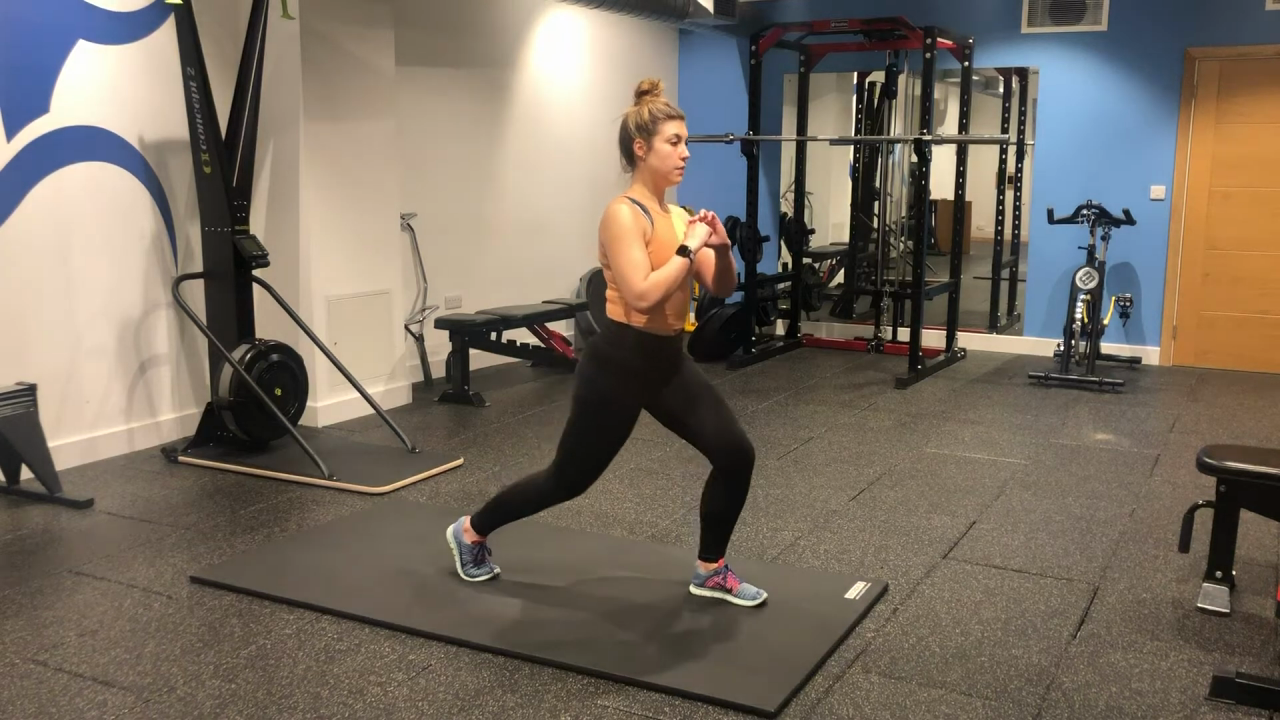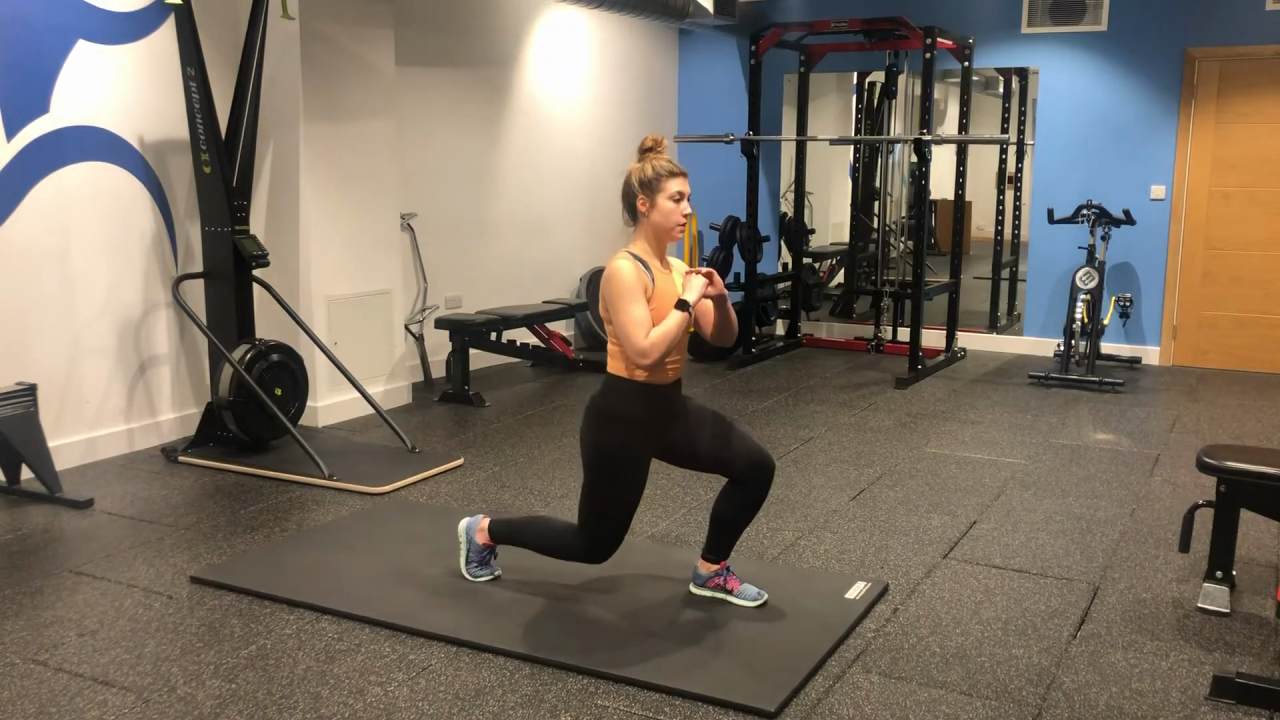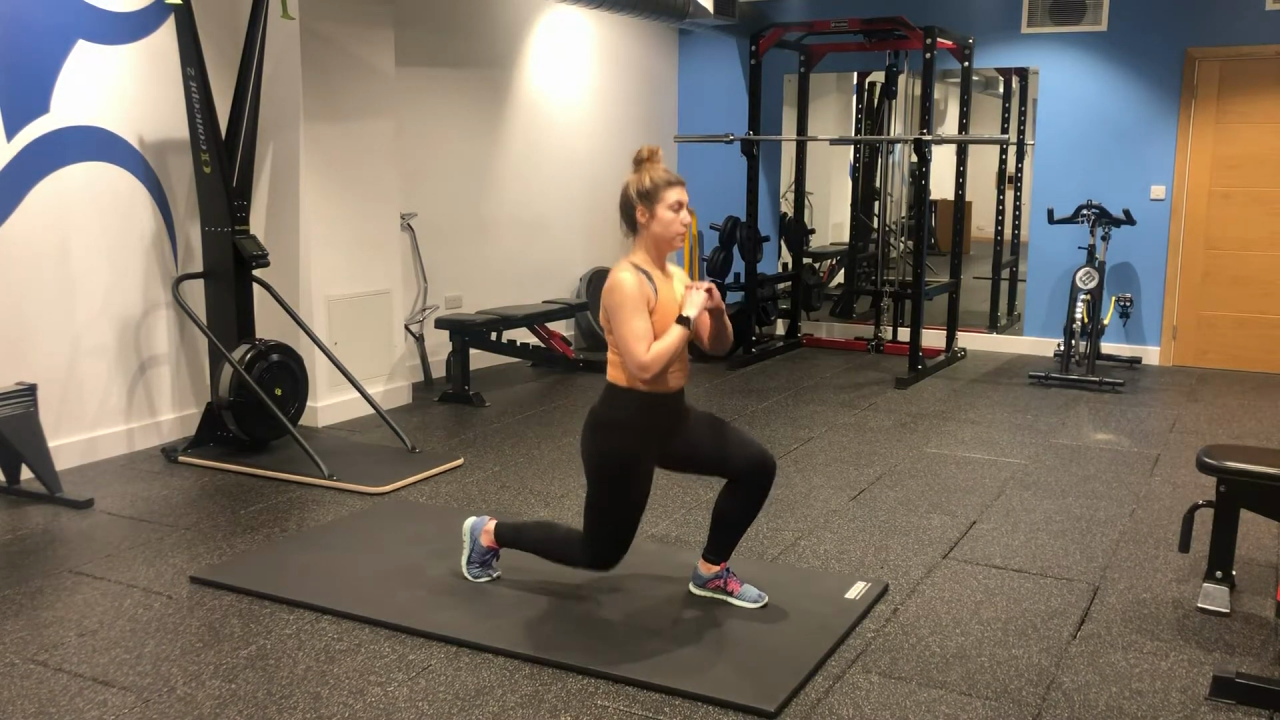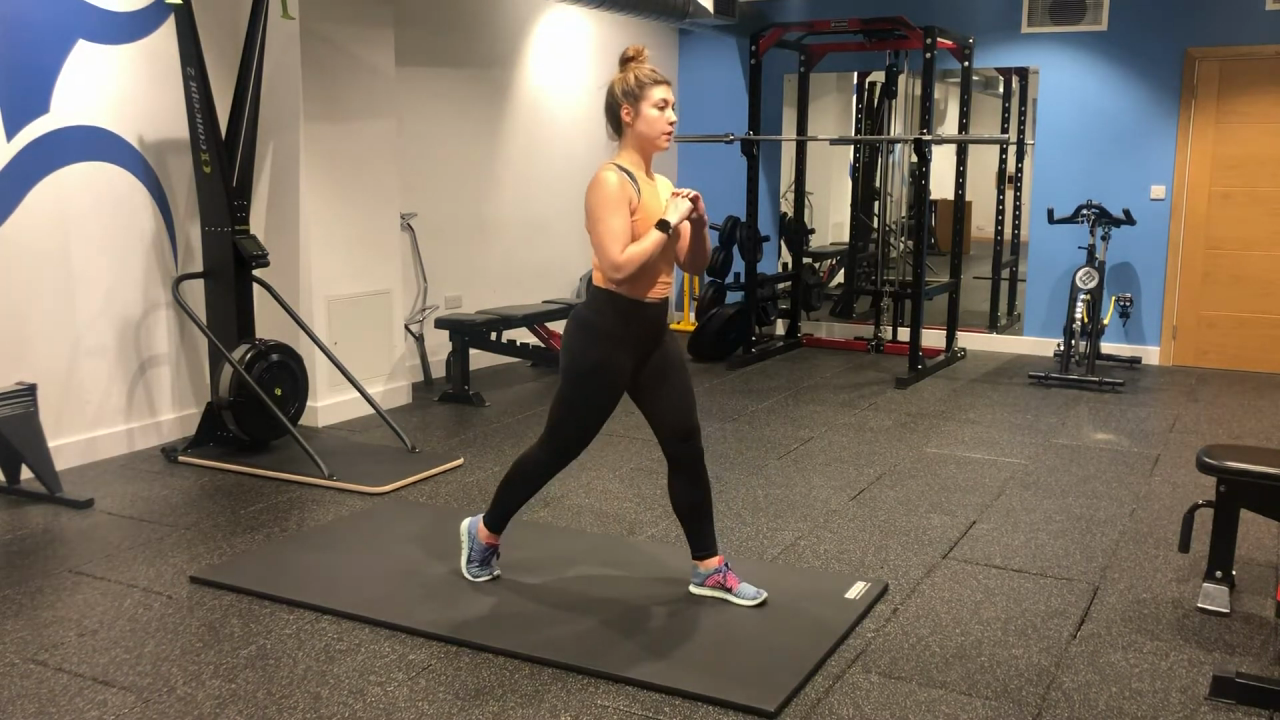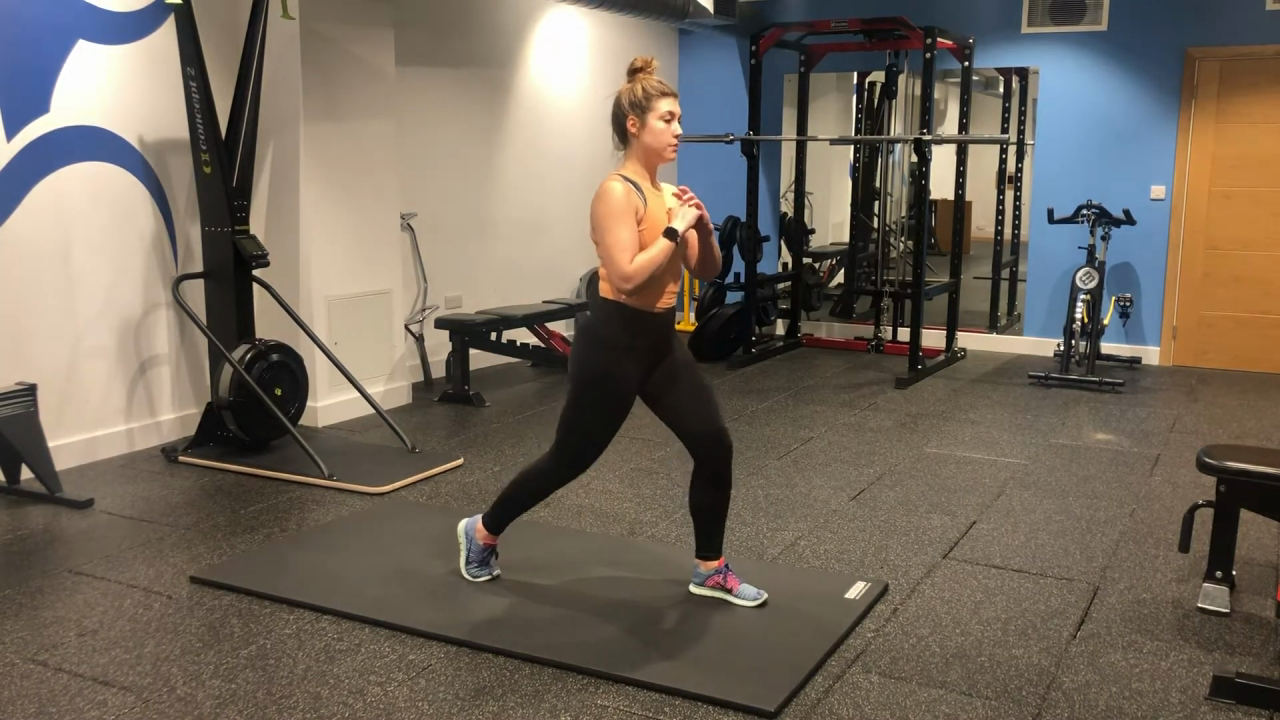
dt=1s
person 1, frame 1
left shoulder: (677, 216)
right shoulder: (623, 214)
left elbow: (723, 288)
right elbow: (643, 295)
left wrist: (720, 247)
right wrist: (689, 248)
left hip: (668, 361)
right hip: (618, 362)
left knee: (736, 454)
right knee: (569, 479)
left ankle: (710, 570)
right ankle: (471, 531)
person 1, frame 2
left shoulder: (675, 267)
right shoulder: (624, 271)
left elbow: (723, 338)
right elbow: (644, 352)
left wrist: (718, 298)
right wrist: (687, 301)
left hip: (669, 406)
right hip: (621, 414)
left knee: (756, 466)
right knee: (595, 543)
left ankle: (711, 571)
right ankle: (483, 532)
person 1, frame 3
left shoulder: (675, 277)
right shoulder: (626, 282)
left elbow: (719, 347)
right elbow: (643, 367)
left wrist: (716, 311)
right wrist: (687, 316)
left hip: (672, 416)
right hip: (624, 424)
left knee: (757, 466)
right knee: (601, 553)
left ankle: (711, 571)
right ankle: (489, 532)
person 1, frame 4
left shoulder: (662, 184)
right shoulder: (610, 182)
left elbow: (694, 266)
right elbow: (617, 266)
left wrist: (697, 222)
right wrist: (668, 222)
left hip: (653, 332)
right hip: (605, 332)
left knee: (686, 447)
right knee: (559, 447)
left ankle: (709, 569)
right ankle: (484, 532)
person 1, frame 5
left shoulder: (666, 193)
right shoulder: (617, 193)
left elbow: (707, 273)
right elbow: (626, 277)
left wrist: (702, 227)
right wrist: (675, 230)
left hip: (662, 342)
right hip: (613, 342)
left knee: (714, 447)
right knee: (570, 459)
left ankle: (711, 568)
right ankle: (482, 531)
